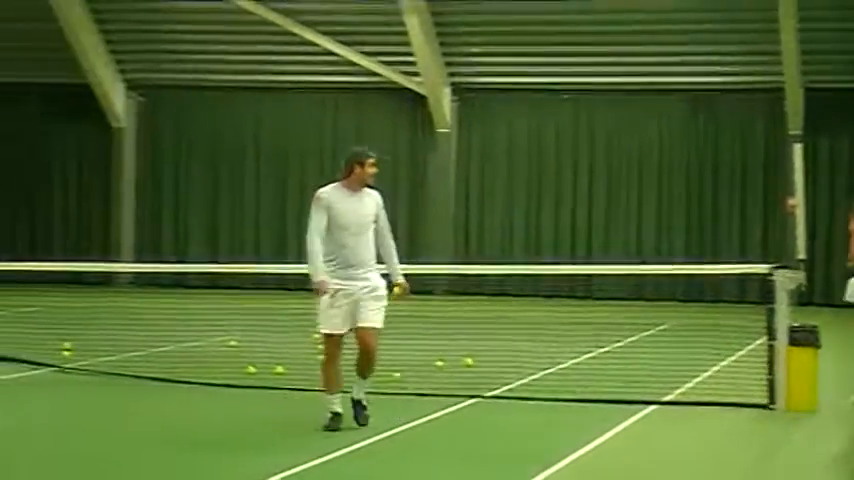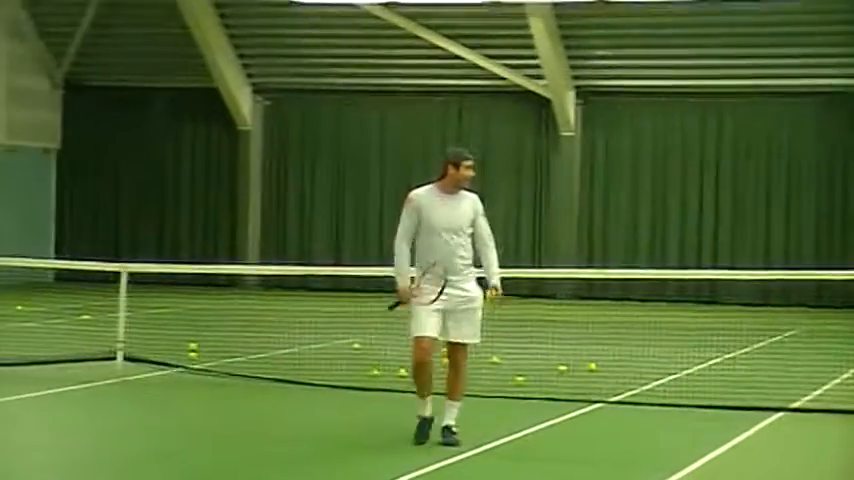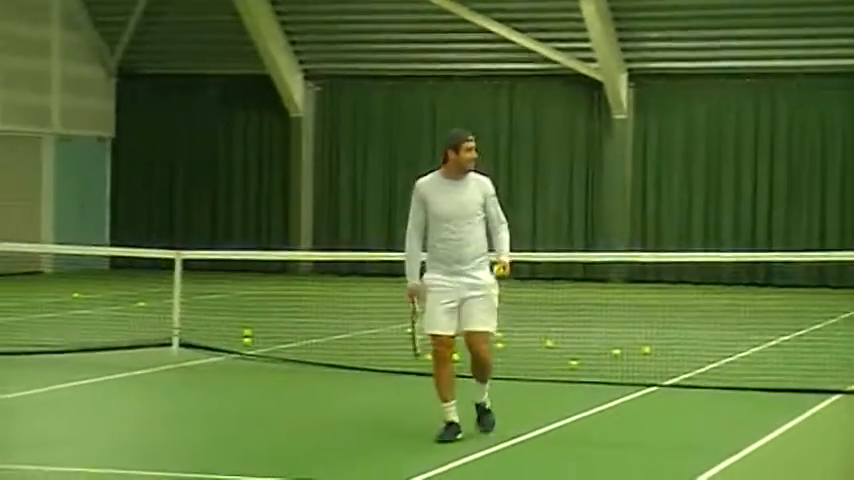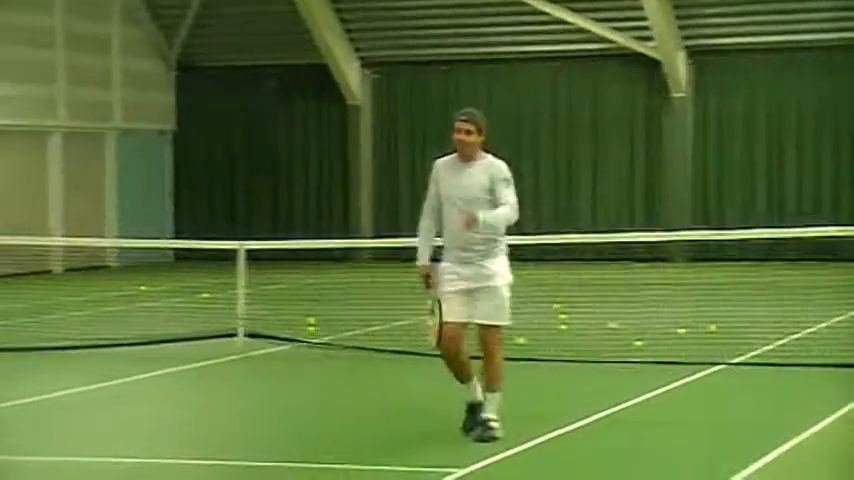
dt=0.5s
person 1, frame 1
left shoulder: (374, 198)
right shoulder: (325, 197)
left elbow: (385, 238)
right elbow: (314, 237)
left wrist: (397, 275)
right wrist: (317, 275)
left hip: (368, 282)
right hip: (335, 283)
left knee: (368, 346)
right knee: (331, 349)
left ankle: (359, 396)
right ankle: (334, 410)
person 1, frame 2
left shoulder: (473, 201)
right shoulder: (418, 198)
left elbow: (486, 243)
right elbow: (402, 241)
left wrist: (494, 280)
right wrist: (403, 281)
left hip: (465, 291)
right hip: (427, 290)
left knee: (458, 360)
right knee: (421, 357)
left ankle: (449, 424)
right ankle: (424, 414)
person 1, frame 3
left shoulder: (482, 185)
right shoulder: (424, 187)
left elbow: (499, 224)
right elbow: (415, 233)
left wrist: (503, 256)
right wrist: (413, 279)
left hip: (478, 279)
right hip: (438, 280)
left knee: (480, 350)
right knee: (441, 353)
left ankle: (482, 399)
right ankle: (451, 419)
person 1, frame 4
left shoulder: (497, 169)
right shoulder: (440, 167)
left elbow: (510, 211)
right elbow: (429, 215)
left wrist: (480, 220)
right wrist: (423, 259)
left hip: (490, 267)
right hip: (452, 267)
left knee: (490, 343)
right knee: (448, 345)
left ankle: (490, 417)
right ankle: (475, 395)
